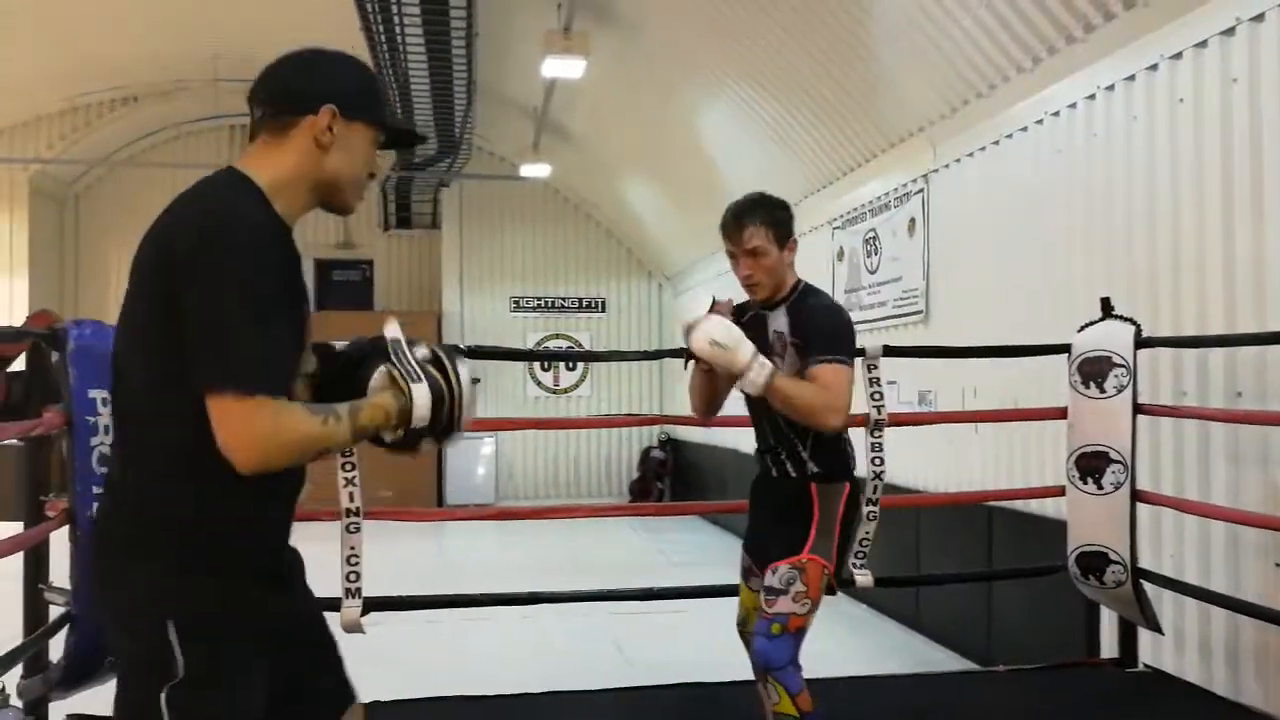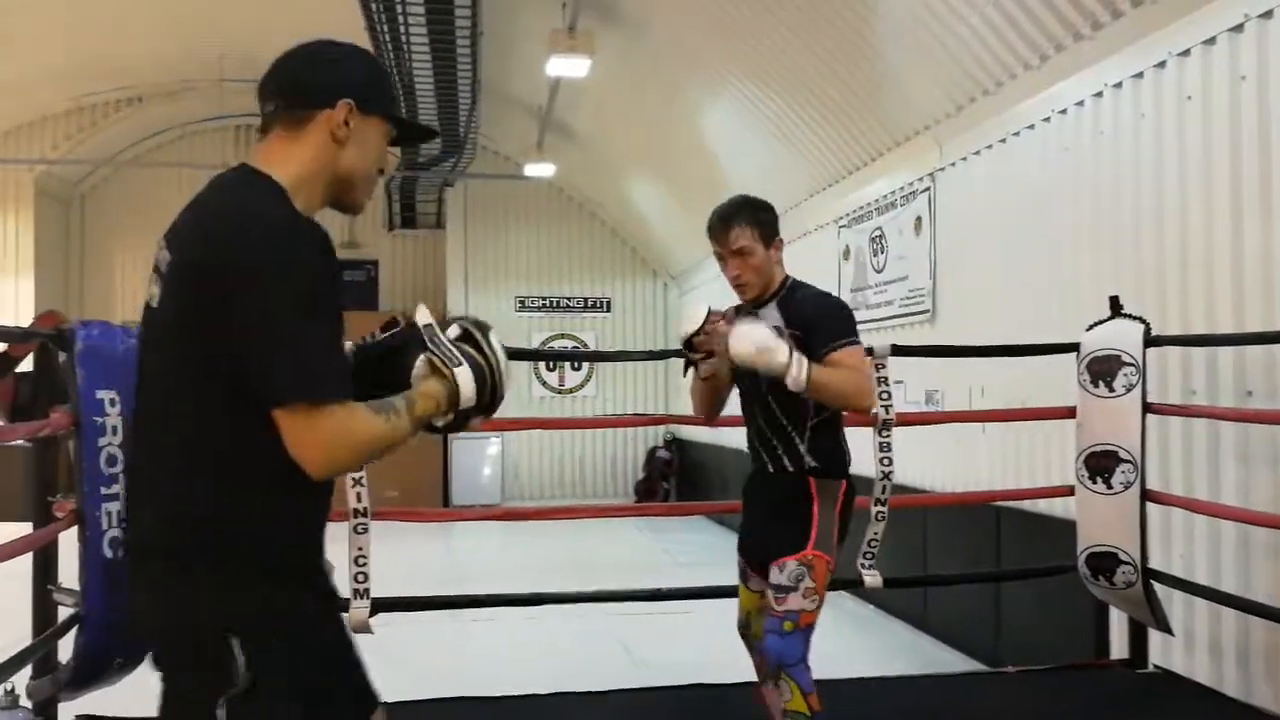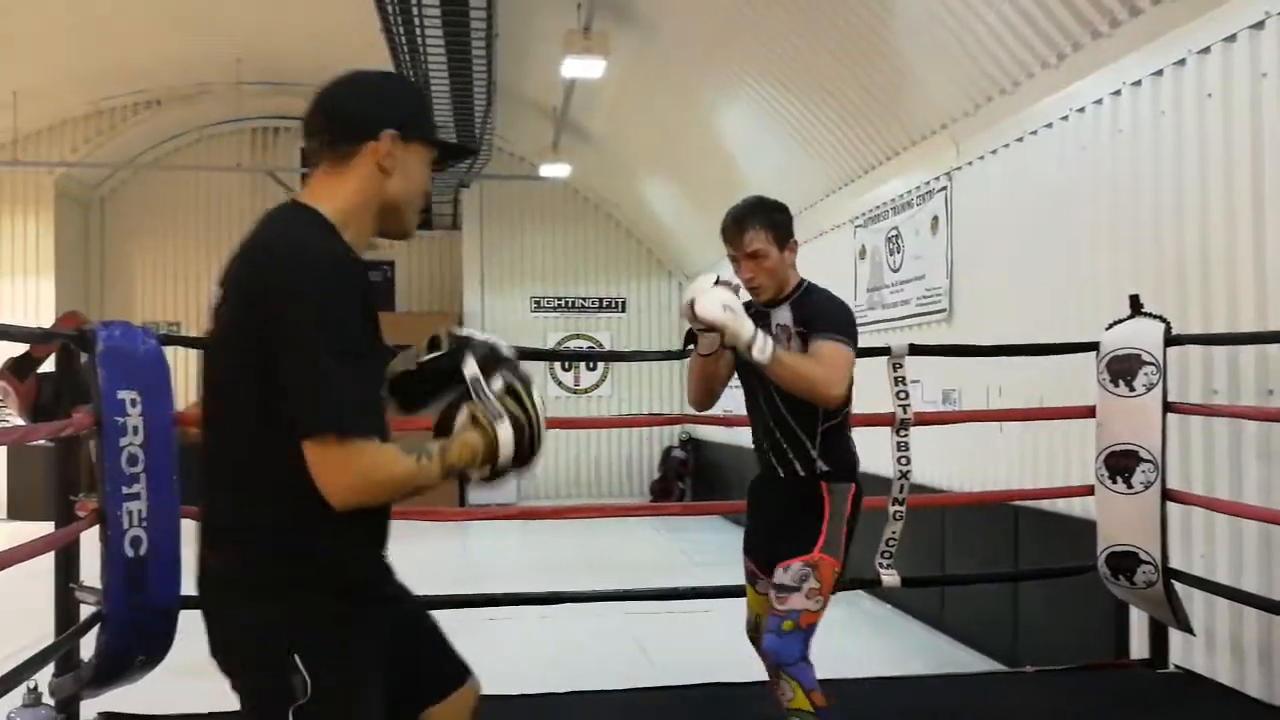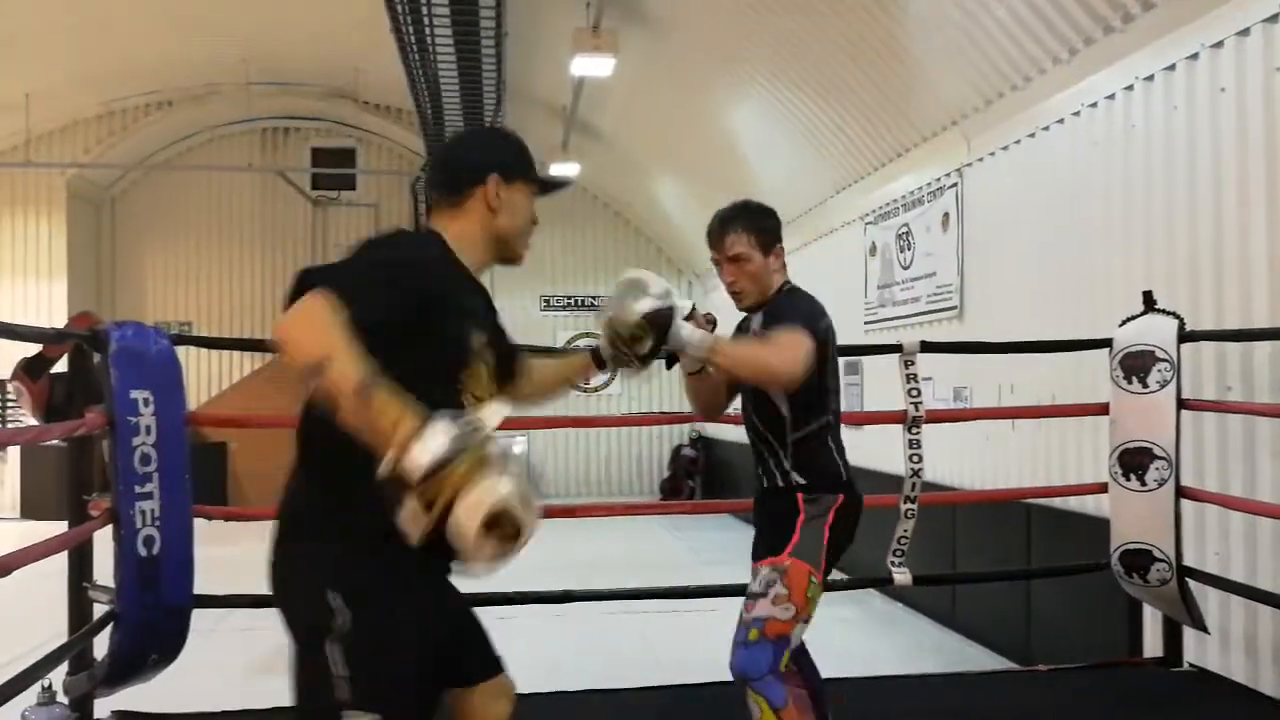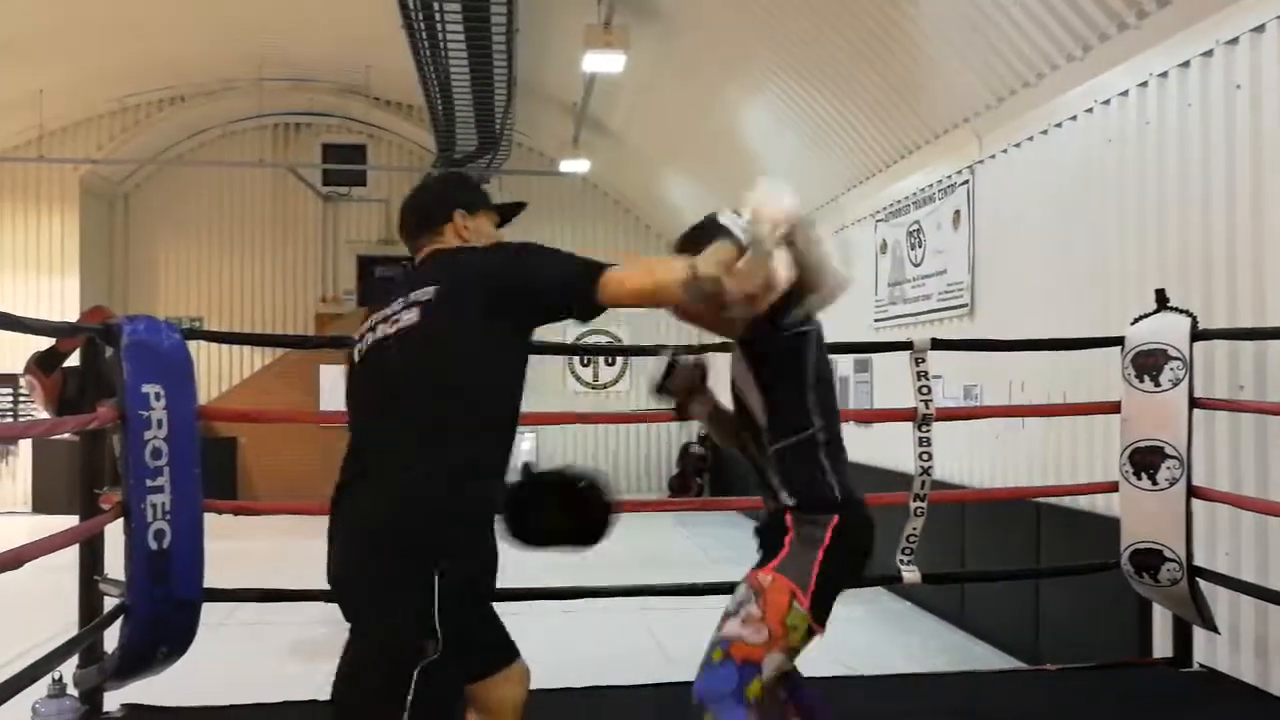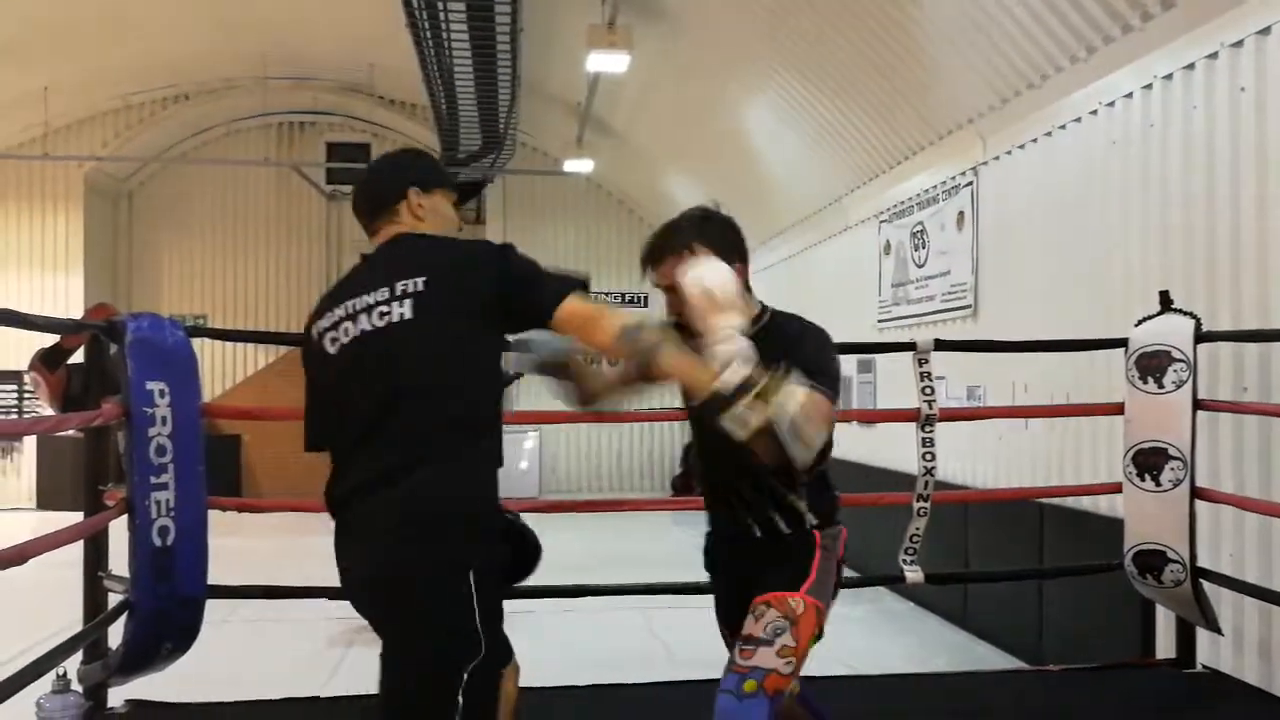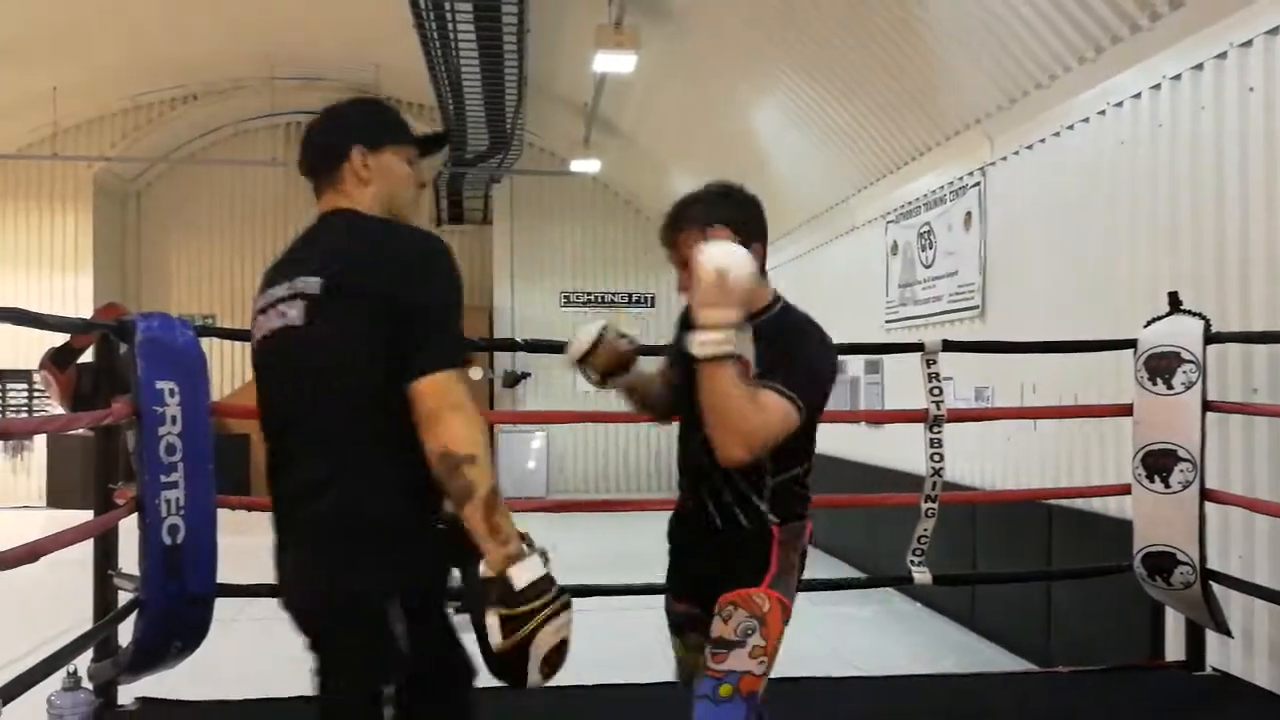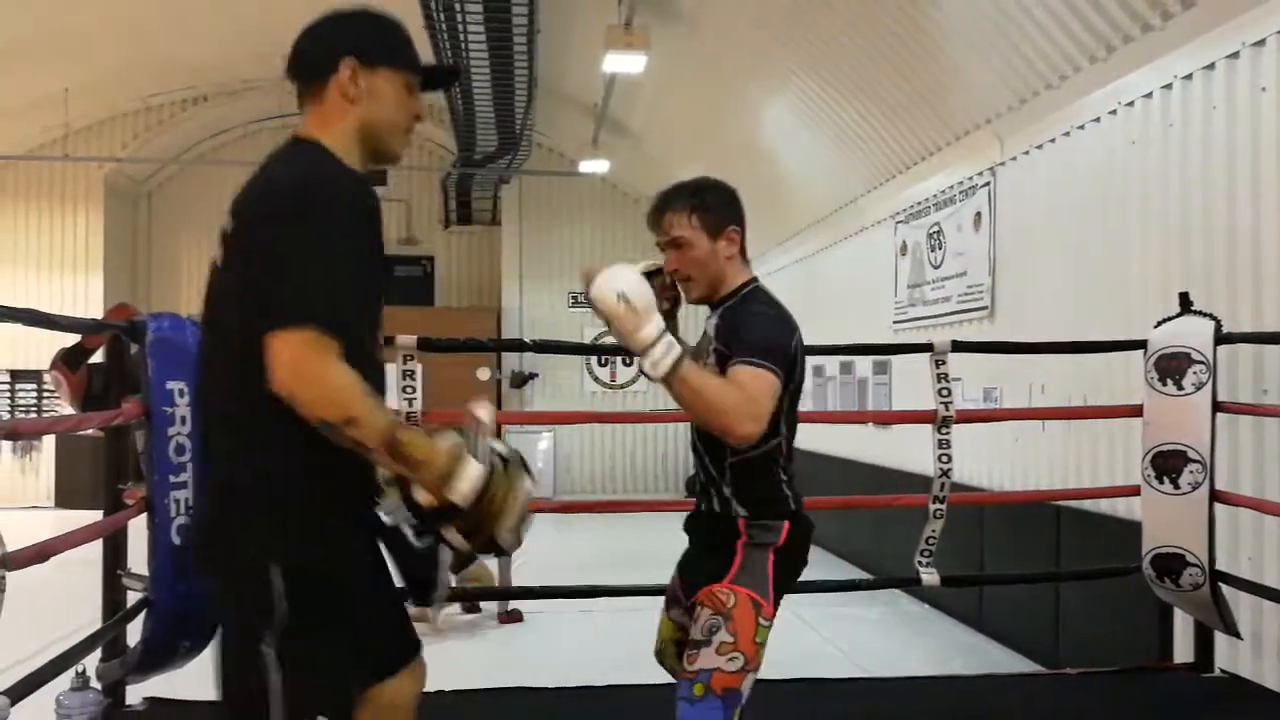
dt=0.2s
person 1, frame 1
left shoulder: (236, 225)
right shoulder: (234, 231)
right elbow: (253, 436)
left wrist: (337, 378)
right wrist: (385, 409)
left hip: (246, 567)
right hip: (184, 578)
person 1, frame 2
left shoulder: (233, 216)
right shoulder: (275, 237)
right elbow: (323, 444)
left wrist: (371, 372)
right wrist: (437, 393)
left hip: (264, 569)
right hip: (220, 582)
person 1, frame 3
left shoulder: (307, 253)
right shoulder: (307, 269)
right elbow: (349, 475)
right wrist: (475, 442)
left hip: (345, 577)
right hip: (288, 599)
person 1, frame 4
left shoulder: (469, 306)
right shoulder: (402, 278)
left elbow: (516, 381)
right elbow: (306, 334)
left wrist: (606, 354)
right wrist: (420, 445)
left hip: (399, 564)
right hip: (343, 567)
person 1, frame 5
left shoulder: (382, 325)
right shoulder: (493, 273)
right elbow: (637, 281)
left wrist: (495, 494)
right wrist: (748, 282)
left hip: (376, 543)
right hip: (422, 551)
person 1, frame 6
left shoulder: (328, 315)
right shoulder: (475, 265)
right elbow: (596, 323)
right wrist: (724, 385)
left hip: (388, 547)
right hip: (443, 544)
person 1, frame 7
left shoulder: (283, 281)
right shoulder: (404, 252)
right elbow: (444, 416)
right wrist: (509, 556)
left hip: (323, 550)
right hip: (373, 558)
person 1, frame 8
left shoulder: (304, 189)
right shoulder: (319, 193)
right elbow: (305, 372)
left wrist: (377, 476)
right wrist: (452, 469)
left hip: (323, 517)
right hip: (279, 526)
person 2, frame 1
left shoulder: (822, 315)
right shoulder: (744, 316)
left elbow: (831, 413)
right elbow: (704, 409)
left wrist: (748, 366)
right wrist: (708, 351)
left hip: (817, 494)
right hip: (772, 489)
left knee: (772, 646)
right knee: (755, 632)
person 2, frame 2
left shoulder: (819, 309)
right shoulder: (739, 317)
left elbow: (862, 394)
right elbow: (707, 409)
left wrist: (785, 362)
right wrist: (706, 355)
left hip: (815, 489)
right hip: (765, 489)
left knee: (787, 643)
right knee: (756, 630)
person 2, frame 3
left shoulder: (825, 310)
right shoulder: (746, 316)
left elbow: (829, 389)
right elbow: (700, 397)
left wrist: (747, 336)
right wrist: (711, 332)
left hip: (823, 493)
right hip: (772, 491)
left knee: (783, 645)
right knee: (767, 638)
person 2, frame 4
left shoulder: (800, 312)
right shoulder: (750, 324)
left elbow: (785, 370)
right elbow: (708, 409)
left wrist: (695, 342)
right wrist: (695, 351)
left hip: (817, 506)
right hip: (786, 502)
left knee: (752, 662)
right knee: (775, 643)
person 2, frame 5
left shoulder: (773, 316)
right shoulder: (756, 342)
left elbow: (686, 297)
right elbow: (755, 443)
right wrist: (702, 403)
left hip: (817, 532)
right hip: (800, 528)
right knee: (765, 678)
person 2, frame 6
left shoulder: (801, 342)
right shoulder: (682, 335)
left elbow: (796, 446)
right elbow: (607, 389)
left wrist: (727, 341)
right wrist: (570, 366)
left hip: (800, 547)
right hip: (731, 544)
person 2, frame 7
left shoulder: (803, 344)
right shoulder: (692, 316)
left elbow: (736, 445)
right elbow: (665, 405)
left wrist: (717, 332)
right wrist: (616, 368)
left hip: (763, 540)
right hip: (695, 530)
right knee: (698, 675)
person 2, frame 8
left shoulder: (762, 319)
right shoulder: (724, 313)
left elbow: (742, 421)
right elbow: (696, 387)
left wrist: (653, 341)
right wrist: (638, 326)
left hip: (758, 537)
right hip: (716, 528)
right knee: (675, 652)
